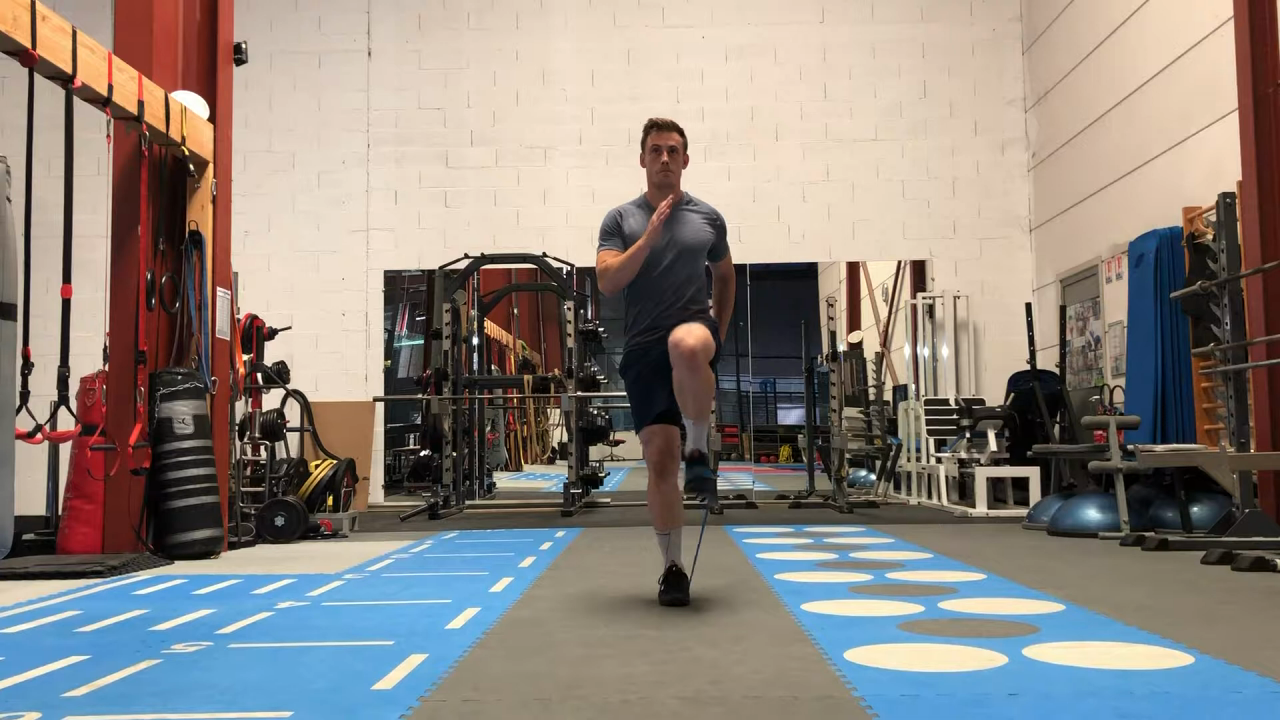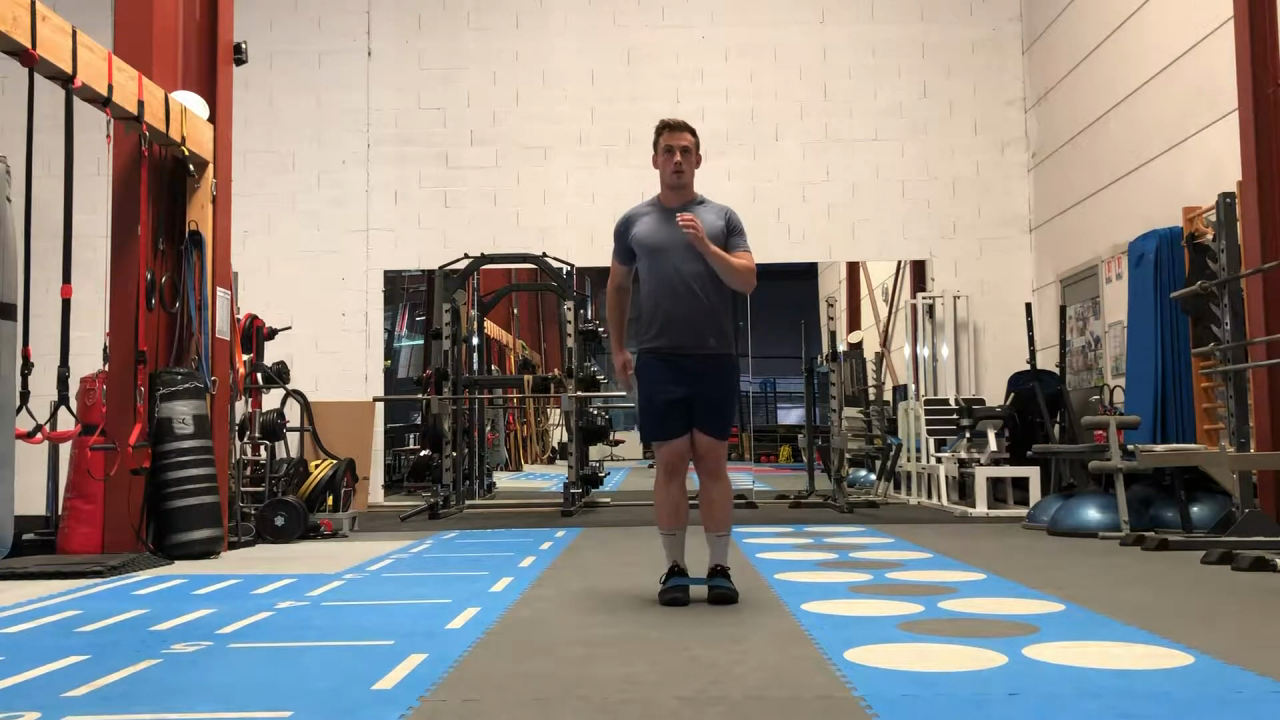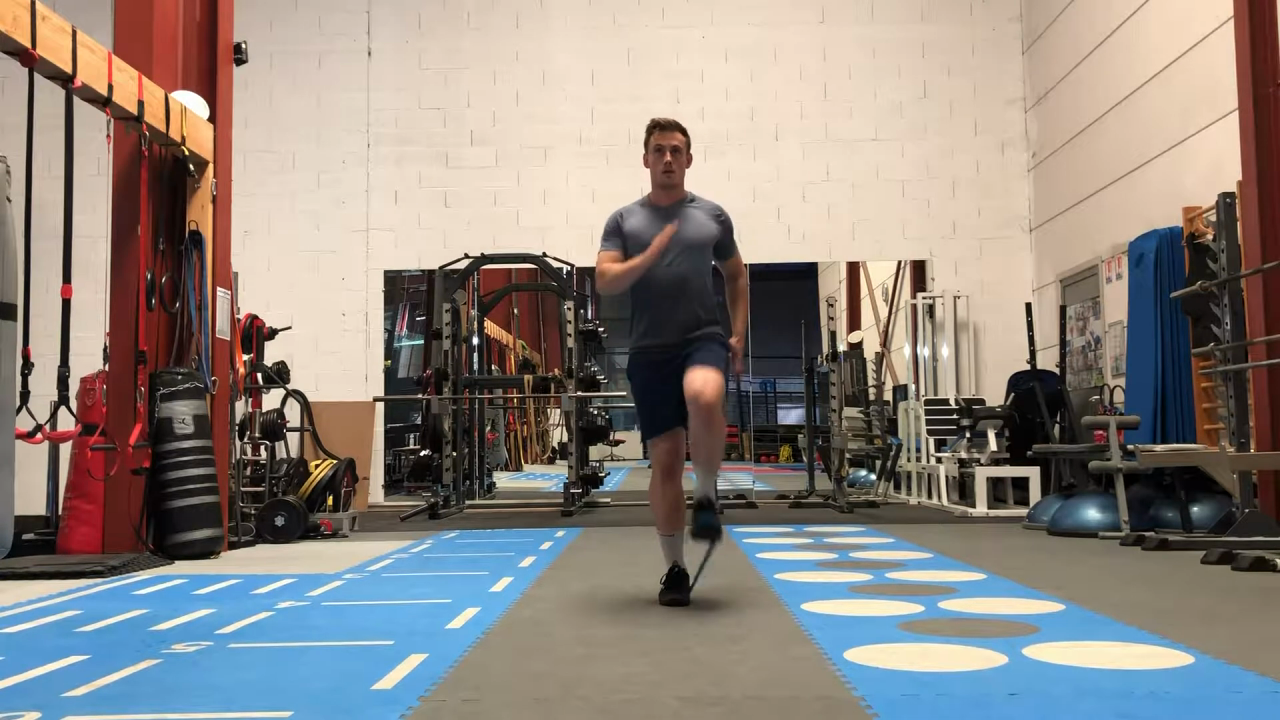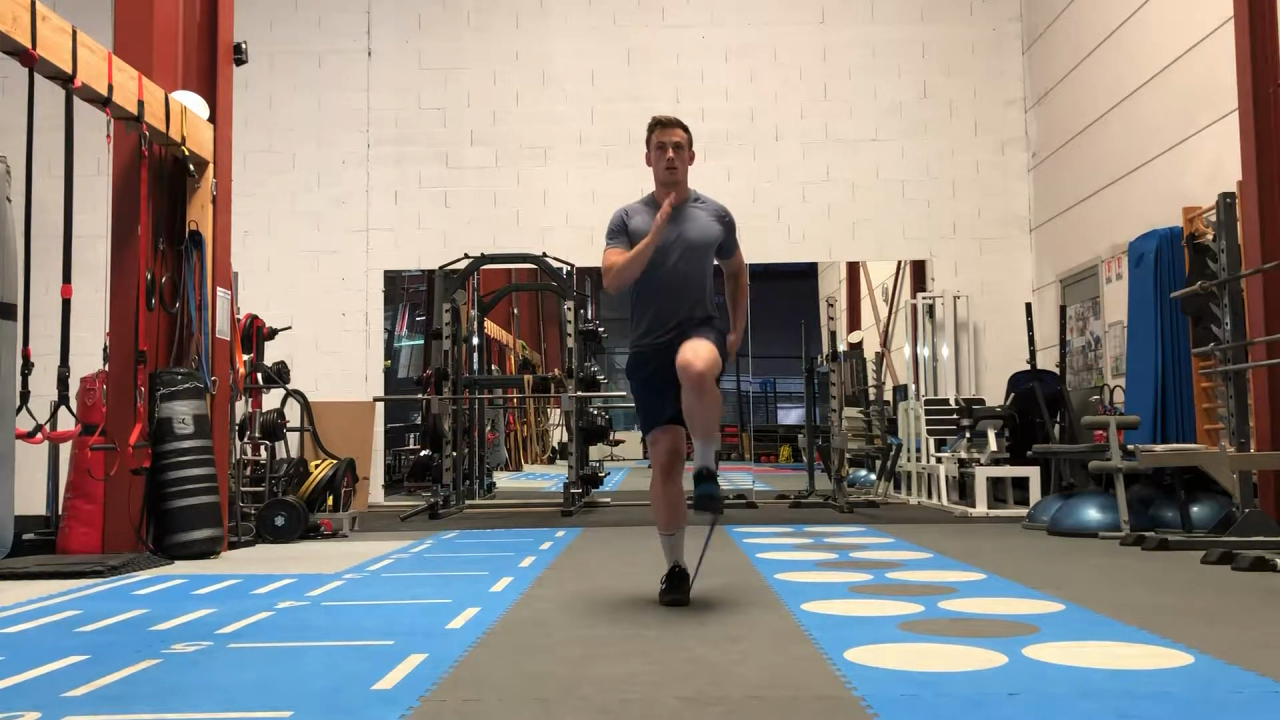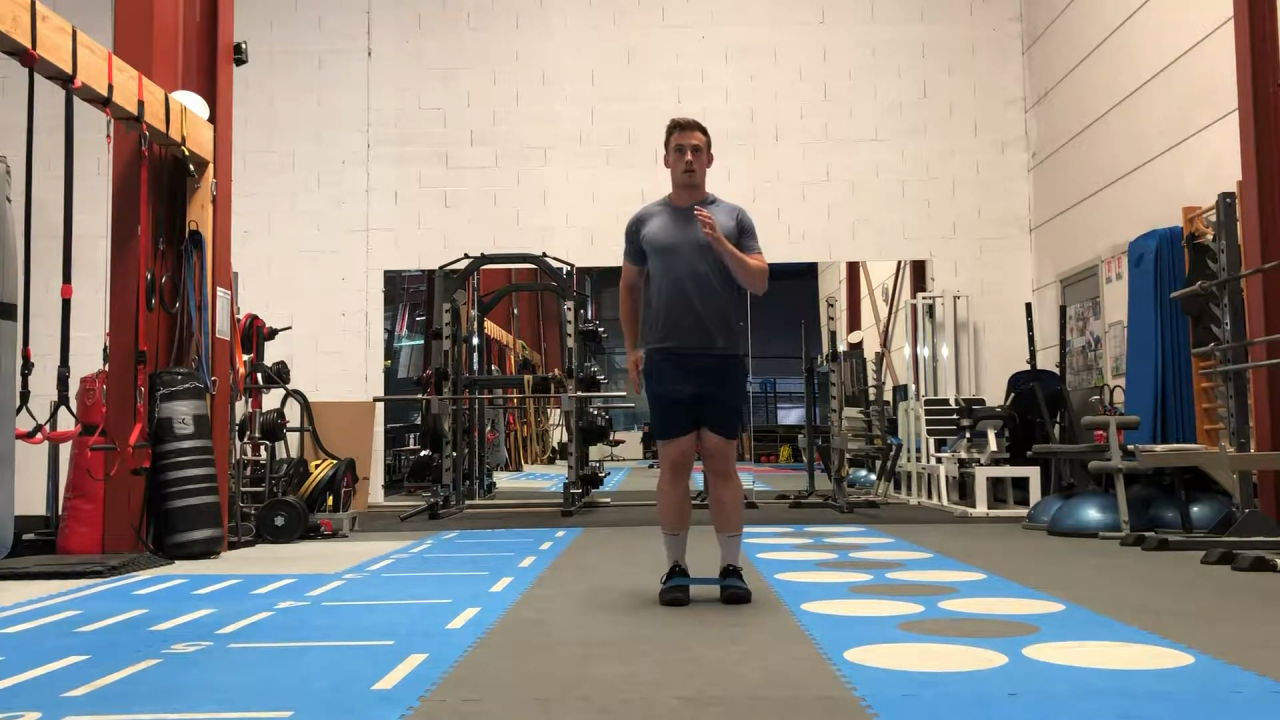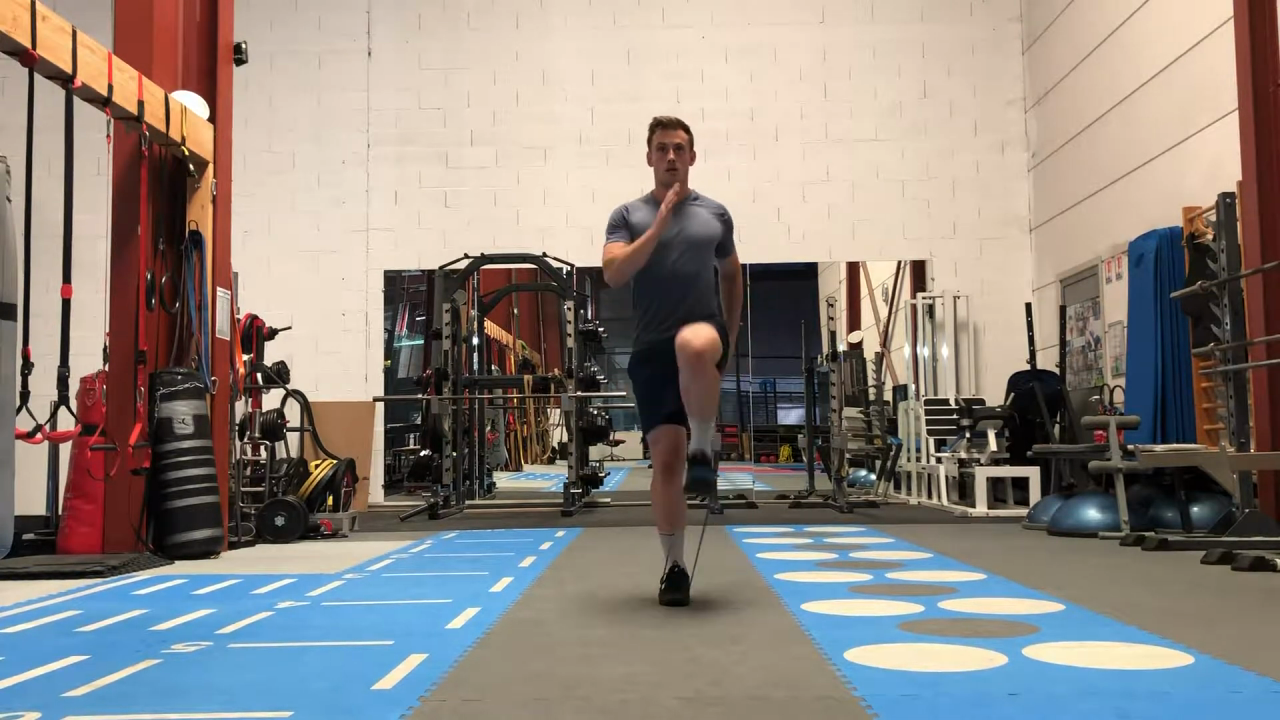
dt=0.7s
person 1, frame 1
left shoulder: (709, 217)
right shoulder: (621, 217)
left elbow: (724, 277)
right elbow: (608, 281)
left wrist: (717, 335)
right wrist: (650, 235)
left hip: (691, 333)
right hip: (644, 349)
left knee: (685, 344)
right knee: (659, 457)
left ankle: (698, 451)
right ankle: (673, 567)
person 1, frame 2
left shoulder: (722, 217)
right shoulder: (633, 222)
left elbow: (747, 280)
right elbow: (617, 287)
left wrist: (705, 245)
right wrist: (618, 349)
left hip: (714, 358)
right hip: (657, 361)
left knee: (711, 462)
right knee: (670, 463)
left ankle: (719, 568)
right ankle: (675, 569)
person 1, frame 3
left shoulder: (713, 215)
right shoulder: (624, 219)
left elbow: (736, 275)
right elbow: (604, 281)
left wrist: (738, 332)
right wrist: (650, 254)
left hip: (704, 339)
right hip: (650, 353)
left knee: (704, 398)
right knee: (665, 461)
left ankle: (707, 497)
right ankle: (674, 567)
person 1, frame 4
left shoulder: (716, 215)
right shoulder: (628, 218)
left elbow: (737, 273)
right elbow: (612, 277)
left wrist: (737, 325)
right wrist: (655, 234)
left hip: (701, 333)
right hip: (649, 350)
left knee: (694, 364)
right knee: (665, 460)
left ankle: (706, 466)
right ankle: (675, 568)
person 1, frame 5
left shoulder: (733, 217)
right shoulder: (644, 221)
left elbow: (759, 281)
right elbow: (630, 287)
left wrist: (720, 243)
right wrist: (632, 348)
left hip: (723, 358)
right hip: (665, 360)
left knee: (721, 462)
right knee: (675, 463)
left ankle: (731, 568)
right ankle: (676, 568)
person 1, frame 6
left shoulder: (715, 213)
right shoulder: (628, 214)
left elbow: (732, 275)
right elbow: (613, 273)
left wrist: (730, 335)
right wrist: (659, 224)
left hip: (703, 339)
right hip: (652, 349)
left knee: (693, 343)
right knee: (665, 459)
left ankle: (701, 450)
right ankle: (674, 568)
